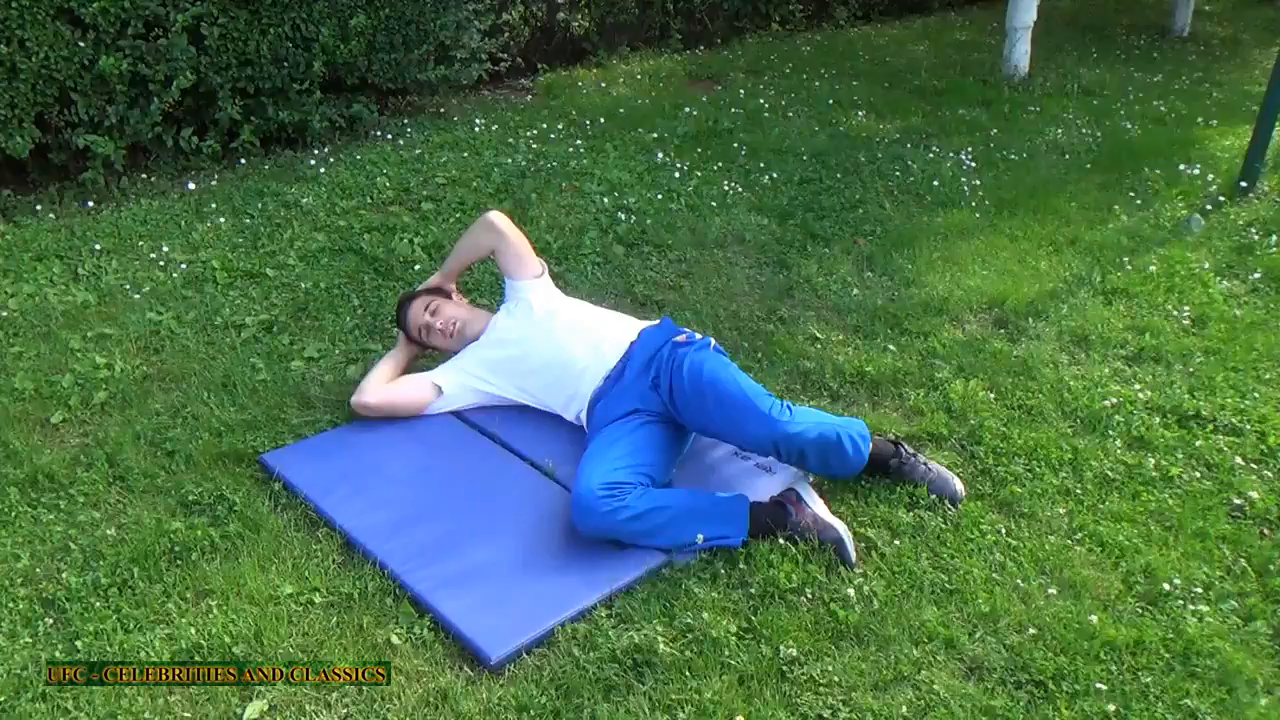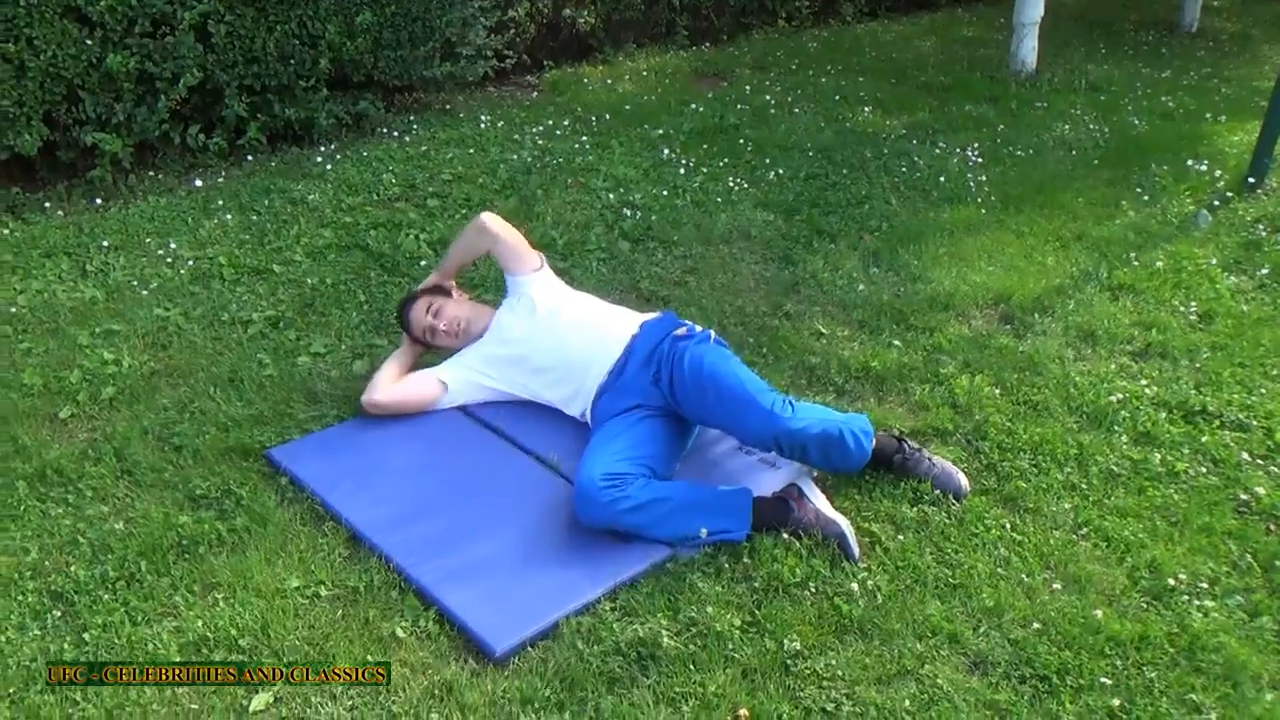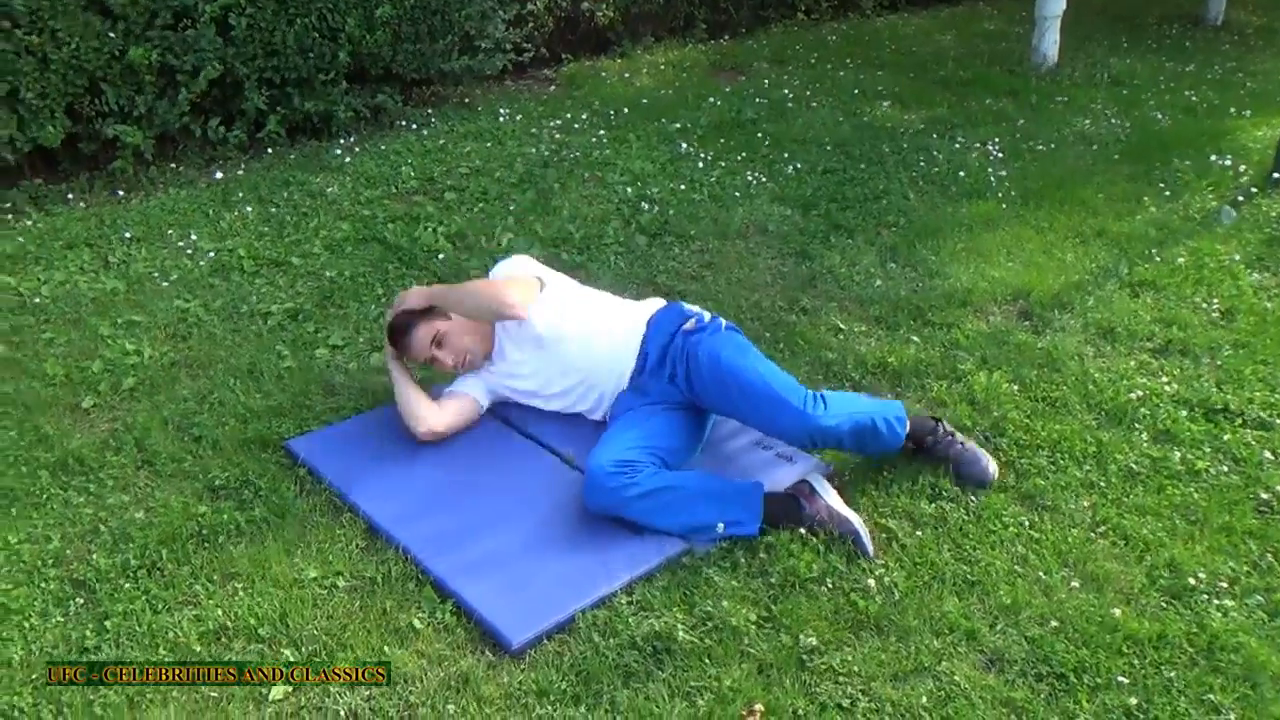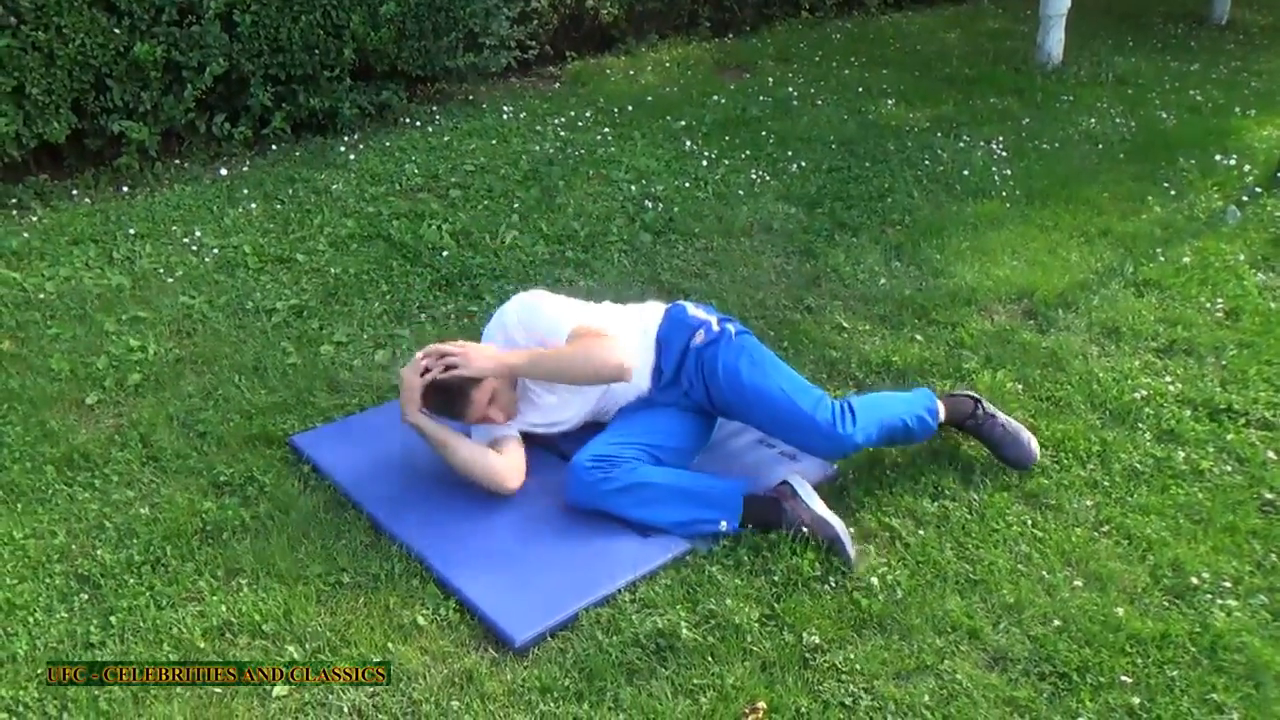
dt=0.4s
person 1, frame 1
left shoulder: (525, 297)
right shoulder: (464, 375)
left elbow: (495, 223)
right elbow: (368, 400)
left wrist: (439, 281)
right wrist: (404, 346)
left hip: (659, 354)
right hip: (617, 416)
left knee: (774, 427)
right knee: (593, 506)
left ankle: (885, 453)
right ankle: (778, 515)
person 1, frame 2
left shoulder: (527, 292)
right shoulder: (468, 370)
left elbow: (488, 225)
right elbow: (377, 398)
left wrist: (438, 279)
right wrist: (408, 347)
left hip: (660, 347)
right hip: (621, 411)
left knee: (771, 420)
right knee: (595, 497)
left ankle: (887, 449)
right ankle: (781, 510)
person 1, frame 3
left shoulder: (512, 274)
right shoulder: (484, 381)
left elbow: (507, 297)
right elbow: (425, 424)
left wrist: (427, 298)
right wrist: (397, 362)
left hip: (673, 340)
right hip: (639, 406)
left knee: (802, 417)
right knee: (605, 483)
left ankle: (921, 431)
right ankle: (791, 507)
person 1, frame 4
left shoulder: (521, 317)
right shoulder: (499, 413)
left elbow: (614, 360)
right elbow: (505, 479)
left wrist: (504, 361)
right wrist: (419, 419)
left hip: (686, 346)
right hip: (656, 408)
left knee: (832, 430)
right knee: (589, 479)
left ankle: (957, 409)
right ankle: (771, 510)
